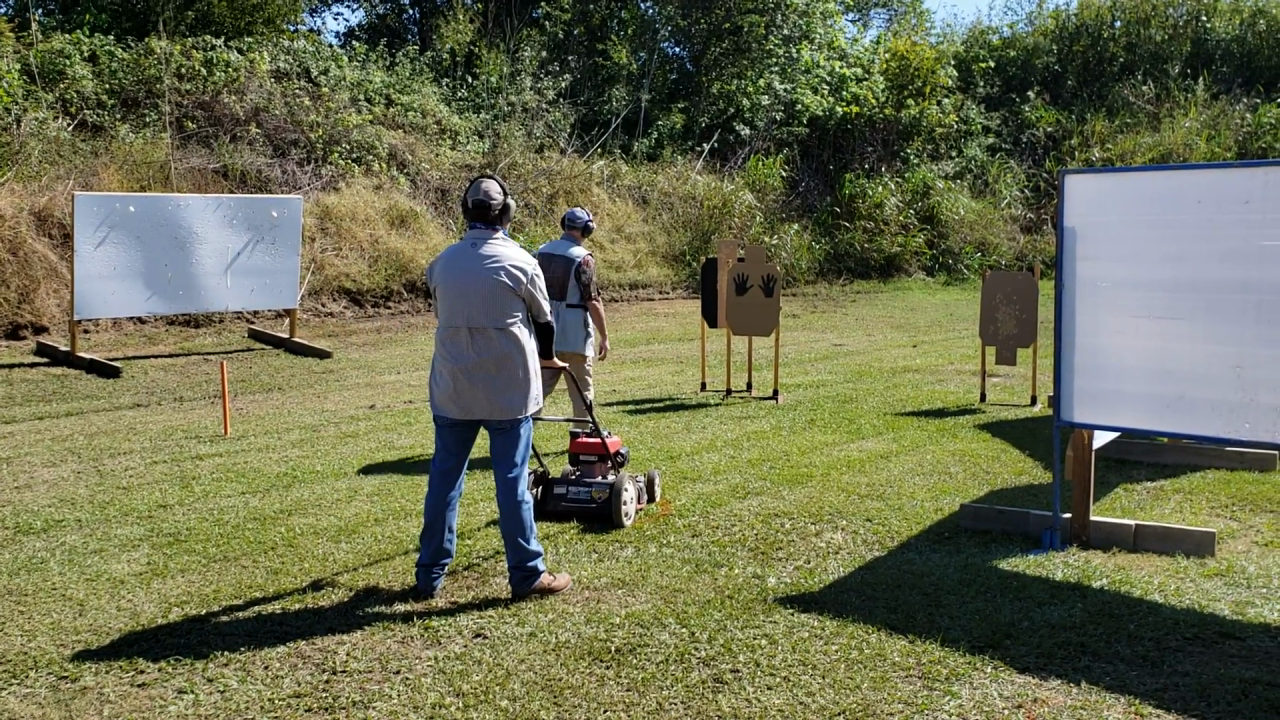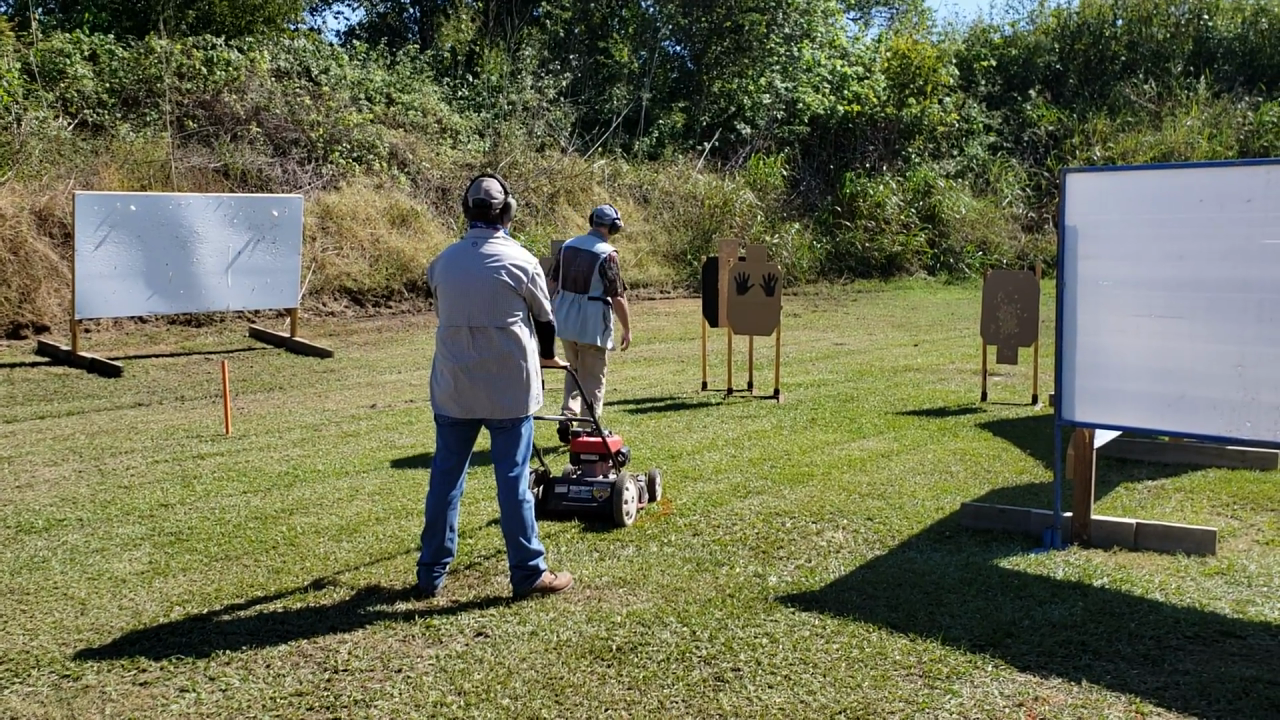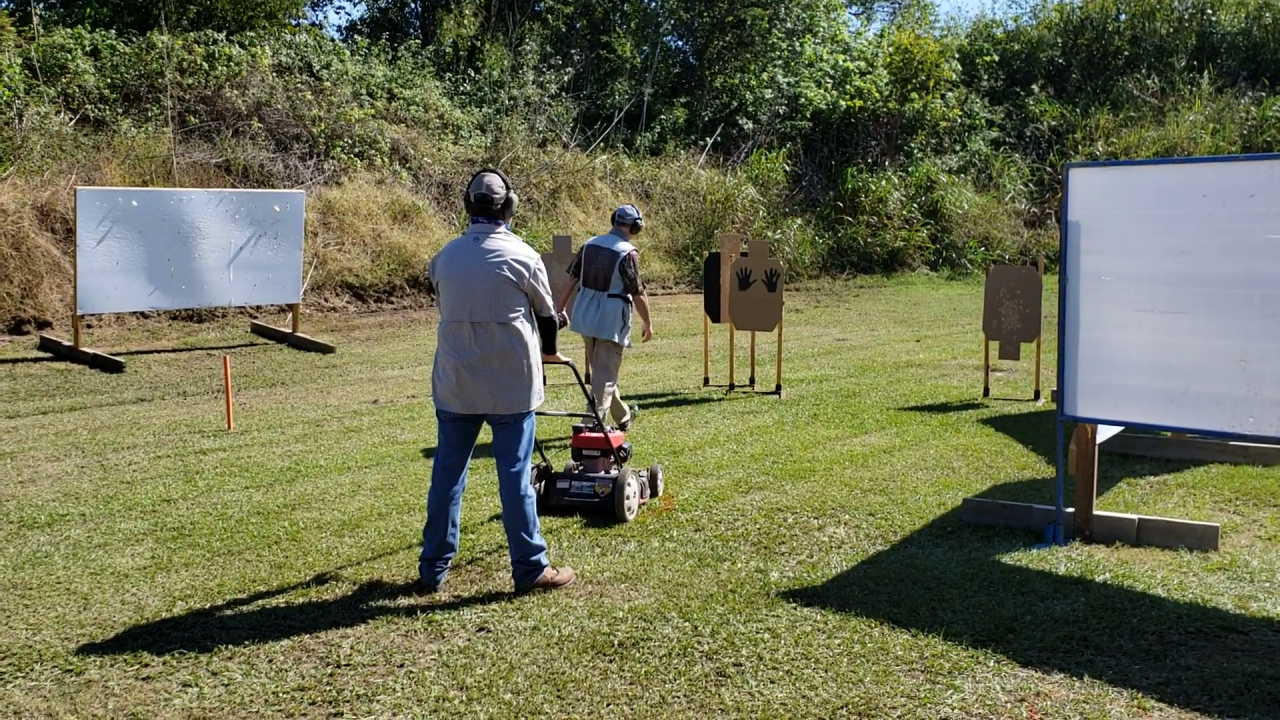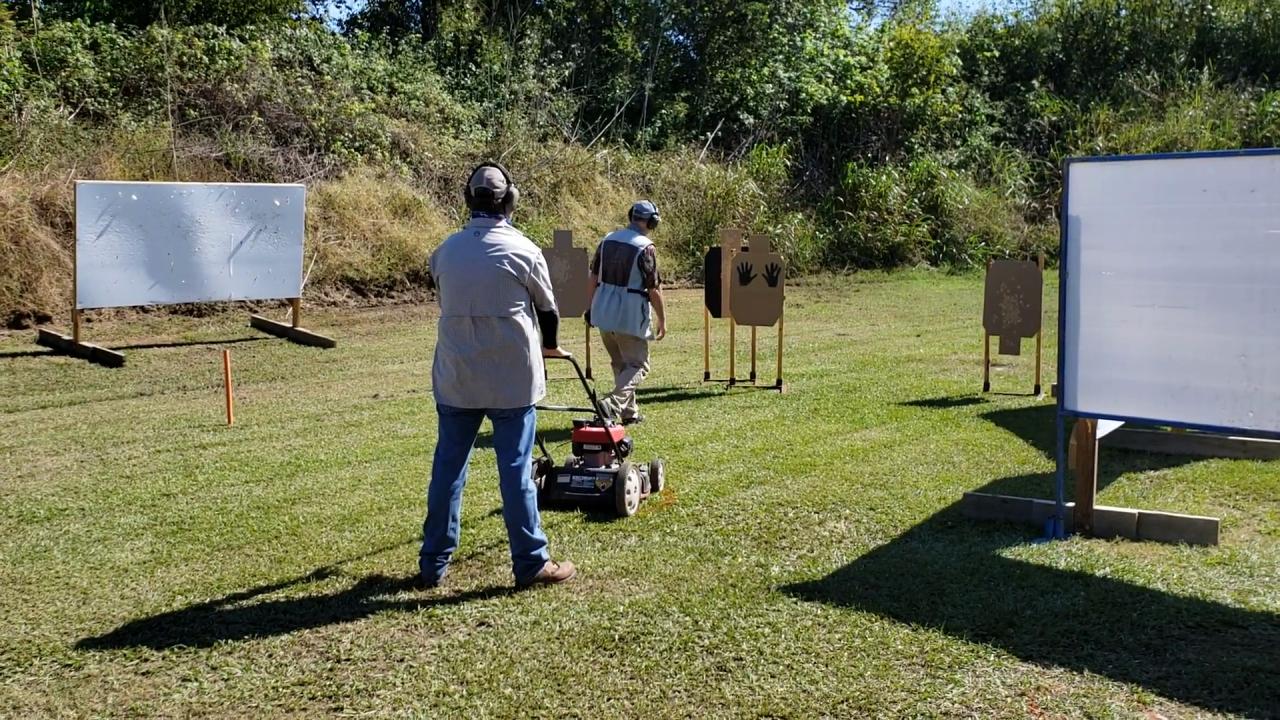
dt=0.2s
person 1, frame 1
left shoulder: (441, 262)
right shoulder: (519, 262)
right elbow: (543, 319)
right wrist: (547, 358)
left hip: (452, 389)
right hip: (508, 389)
left knee: (444, 479)
right knee: (511, 482)
left ankle: (429, 575)
right ankle: (527, 575)
person 1, frame 2
left shoulder: (442, 261)
right shoulder: (520, 261)
right elbow: (544, 318)
right wrist: (547, 356)
left hip: (454, 388)
right hip: (509, 388)
left knee: (445, 478)
right knee: (513, 480)
left ankle: (431, 573)
right ankle: (529, 573)
person 1, frame 3
left shoulder: (444, 257)
right shoulder: (522, 256)
right elbow: (546, 314)
right wrist: (549, 352)
left hip: (455, 383)
right hip: (510, 384)
left knee: (447, 473)
right knee: (515, 476)
left ankle: (433, 568)
right ankle: (530, 569)
person 1, frame 4
left shoulder: (445, 251)
right shoulder: (523, 251)
right elbow: (547, 308)
right wrist: (550, 346)
left hip: (456, 377)
right hip: (511, 378)
left knee: (447, 468)
right knee: (515, 470)
left ankle: (433, 563)
right ankle: (531, 563)
person 2, frame 1
left shoulder: (542, 252)
right shoulder: (583, 257)
right elbow: (593, 301)
right wrist: (604, 336)
right hip: (574, 331)
left knee: (542, 383)
right knee: (582, 389)
person 2, frame 2
left shoulder: (568, 245)
right shoulder: (608, 254)
left elbow: (552, 283)
right elbow: (617, 296)
right wrist: (627, 329)
left hip: (566, 320)
right hip: (593, 324)
left knee: (578, 372)
right knee: (593, 382)
left ankle: (568, 418)
person 2, frame 3
left shoulder: (590, 244)
right shoulder: (628, 252)
left elbow: (572, 280)
right elbow: (637, 293)
left wrist: (560, 309)
right wrist: (647, 323)
left hip: (586, 316)
right hip: (611, 321)
left knee: (602, 372)
right knee: (605, 376)
left ankle: (621, 415)
person 2, frame 4
left shoulder: (608, 239)
right shoulder: (645, 247)
left elbow: (594, 276)
right elbow: (653, 289)
left wrist: (592, 305)
right wrist: (662, 320)
left hip: (604, 312)
right hip: (631, 315)
left knee: (621, 364)
right knee: (637, 366)
left ankle: (628, 412)
right ankle: (611, 408)
